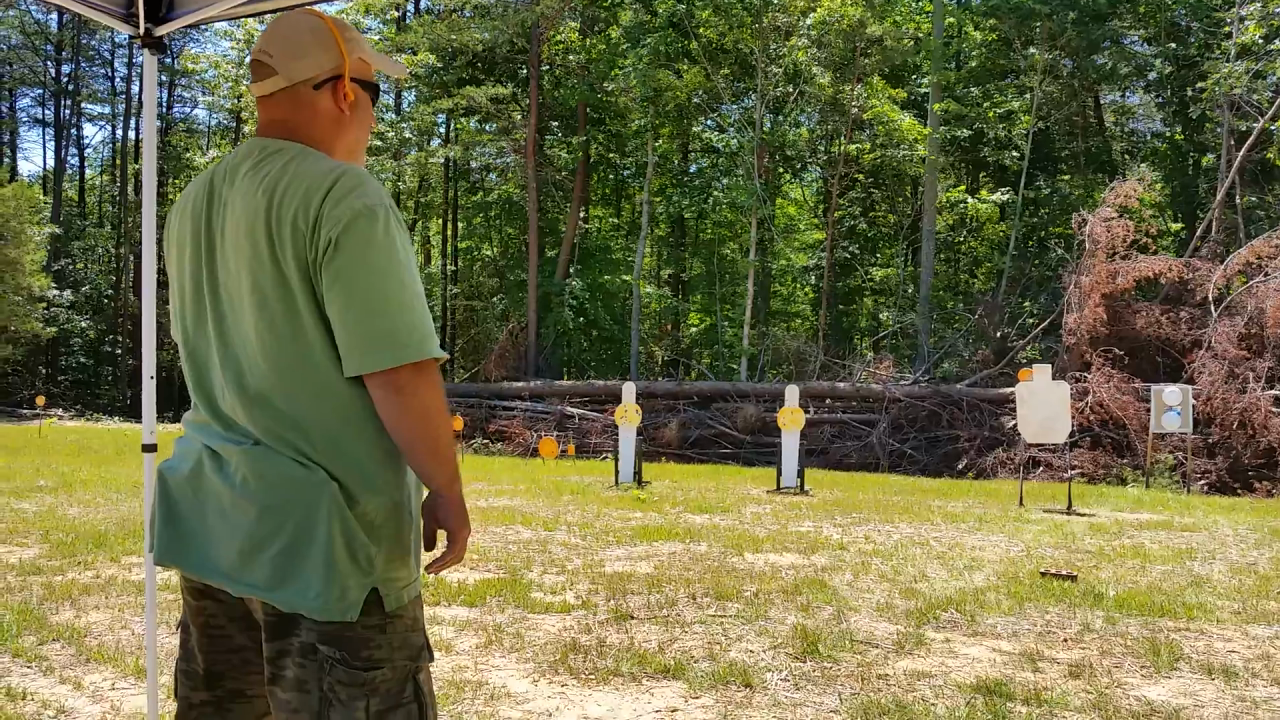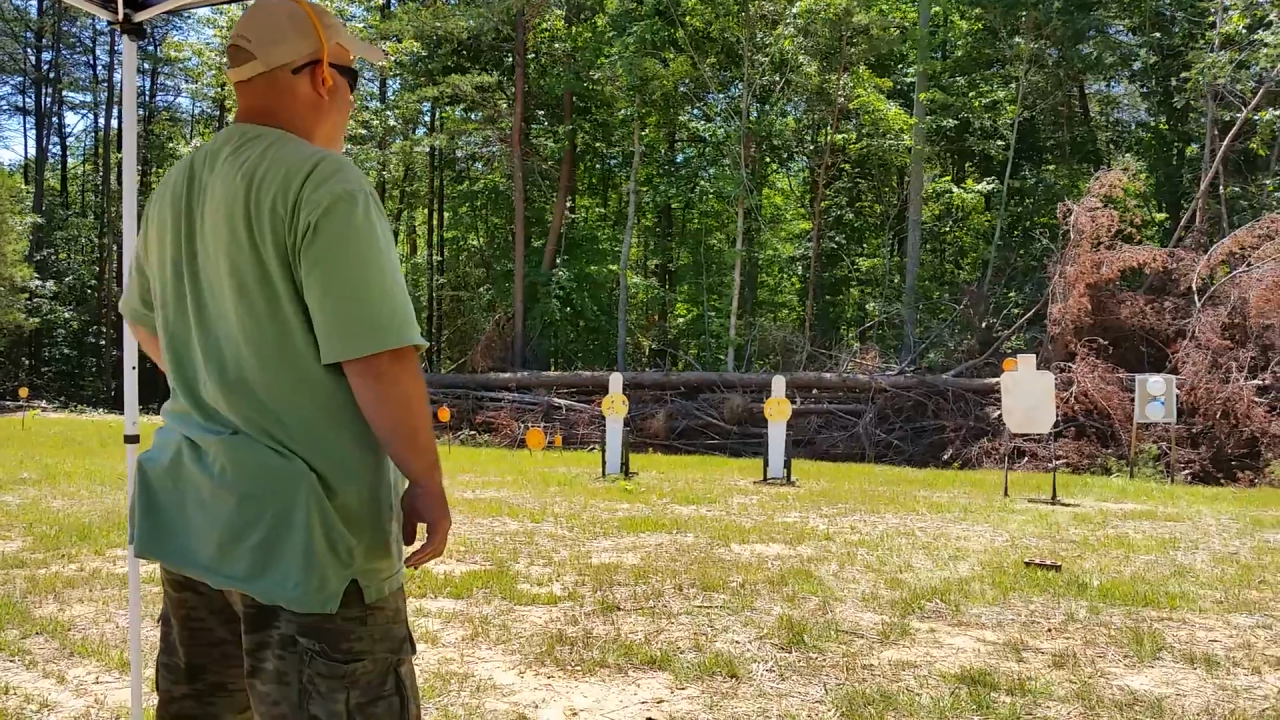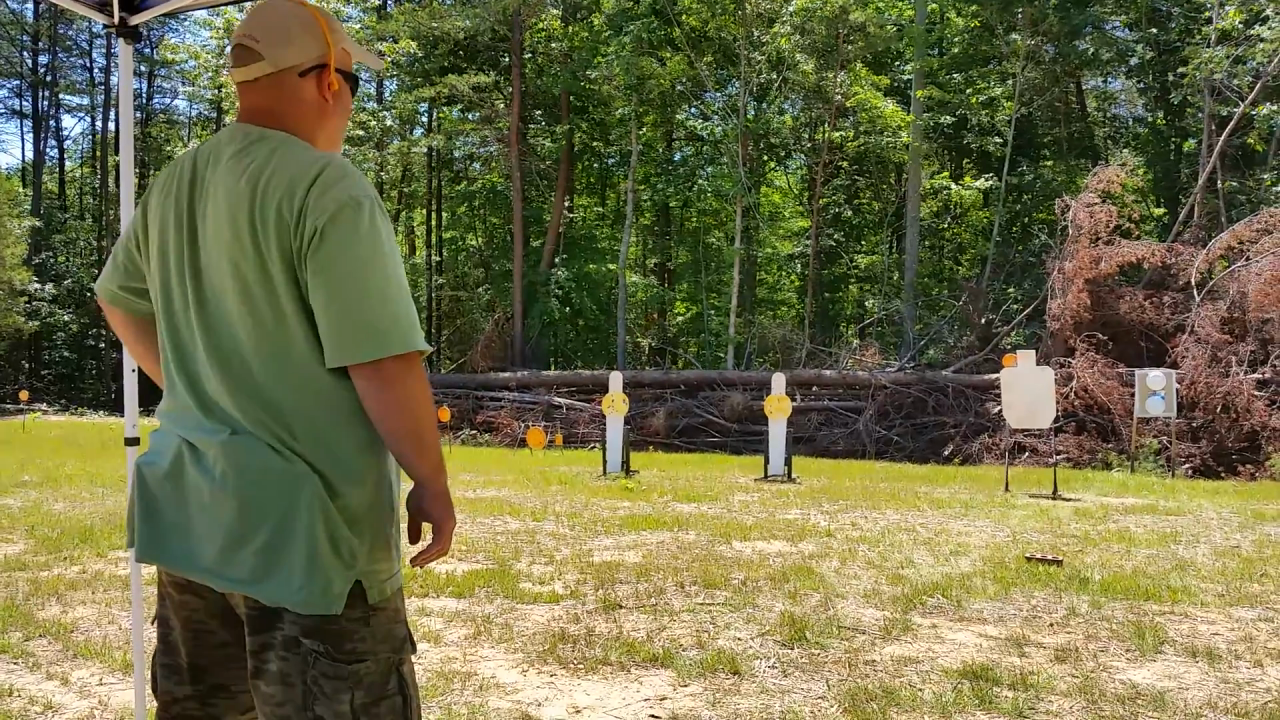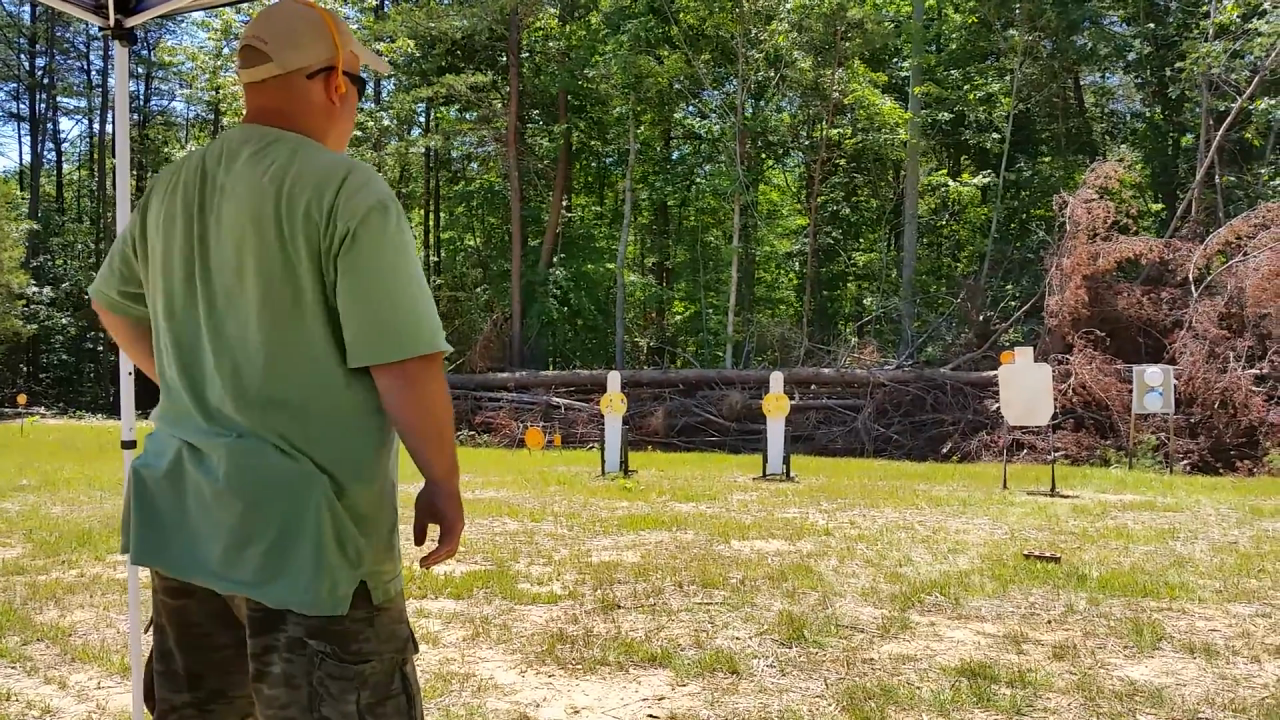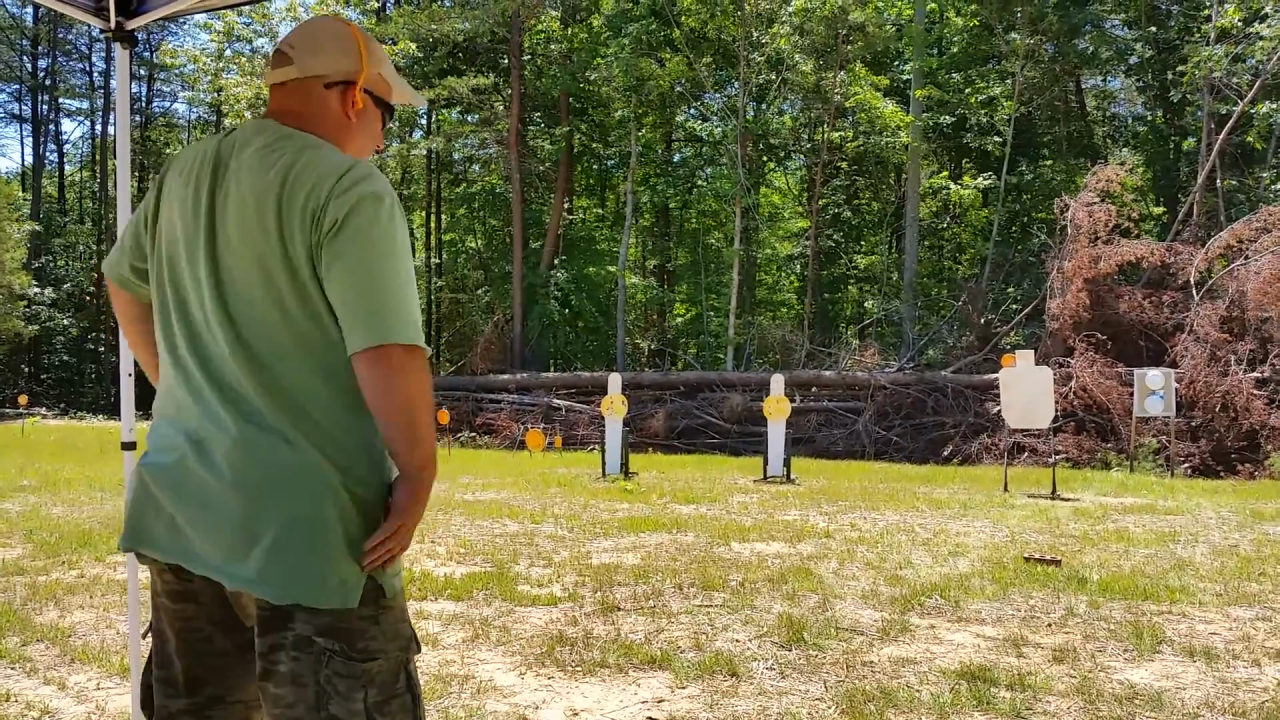
dt=0.4s
person 1, frame 1
left shoulder: (195, 201)
right shoulder: (344, 197)
right elbow: (399, 371)
right wrist: (446, 492)
left hip: (212, 520)
right hip: (324, 533)
person 1, frame 2
left shoulder: (175, 188)
right shoulder: (325, 183)
left elbow: (143, 319)
right elbow: (379, 358)
right wrist: (425, 482)
left hip: (194, 512)
right hip: (306, 523)
person 1, frame 3
left shoulder: (172, 186)
right shoulder: (327, 187)
left elbow: (121, 298)
right elbow: (383, 361)
right wrist: (432, 483)
left hip: (190, 513)
right hip: (304, 526)
person 1, frame 4
left shoulder: (172, 186)
right shoulder: (346, 190)
left elbow: (115, 302)
right elbow: (405, 361)
right wrist: (443, 483)
left hip: (183, 517)
right hip: (306, 529)
person 1, frame 5
left shoulder: (184, 174)
right shoulder: (348, 188)
left elbow: (126, 282)
right elbow: (387, 351)
right wrist: (419, 470)
left hip: (182, 506)
right hip: (306, 520)
